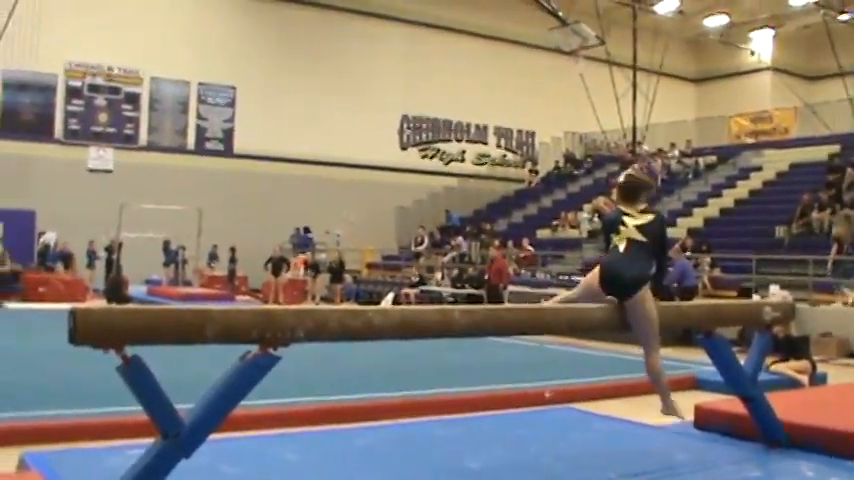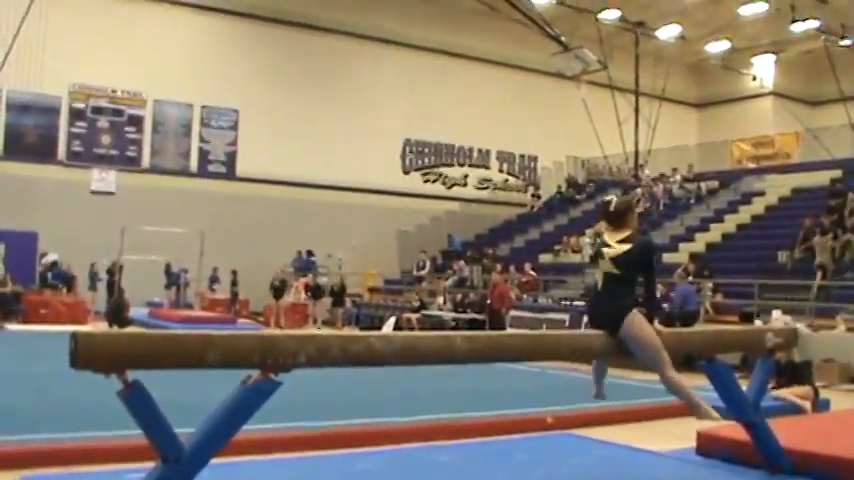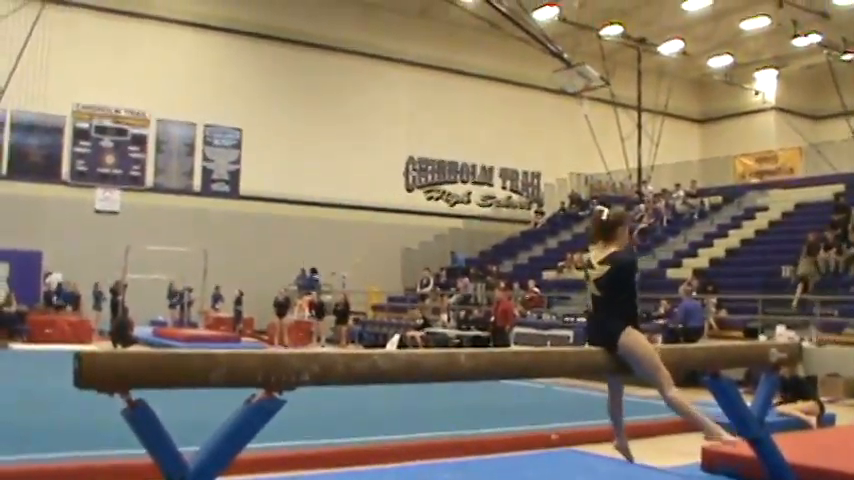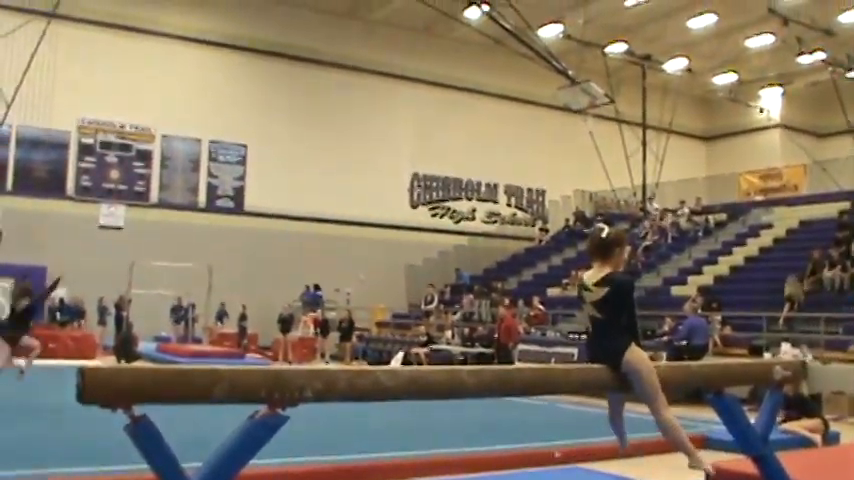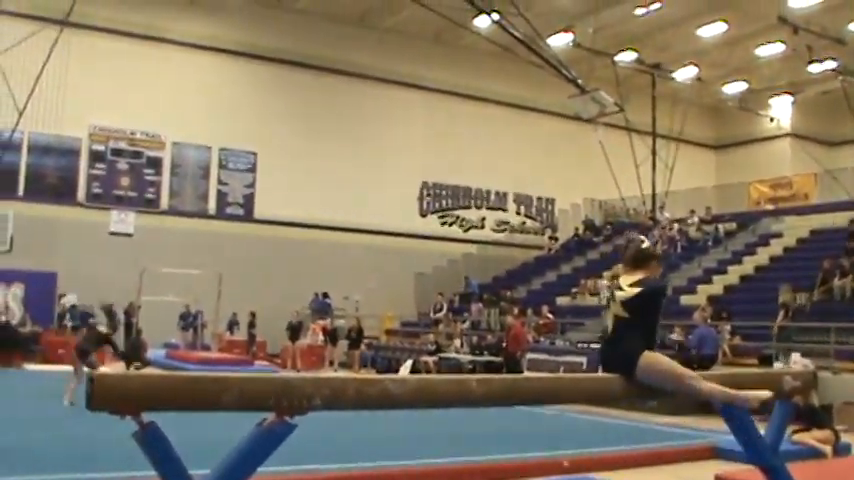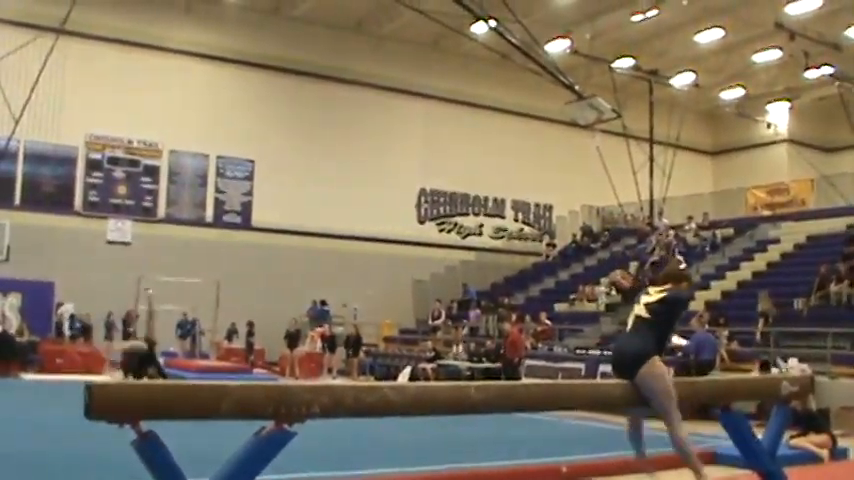
dt=0.3s
person 1, frame 1
left shoulder: (610, 218)
right shoulder: (659, 220)
right elbow: (662, 261)
right wrist: (655, 292)
left hip: (608, 272)
right hip: (636, 283)
left knee: (572, 297)
right knee: (651, 348)
right ankle: (667, 402)
person 1, frame 2
left shoulder: (602, 242)
right shoulder: (644, 246)
right elbow: (649, 285)
right wrist: (650, 318)
left hip: (596, 310)
right hip: (622, 313)
left knee: (604, 356)
right knee: (664, 366)
left ankle: (598, 387)
right ankle: (700, 407)
person 1, frame 3
left shoulder: (591, 259)
right shoulder: (626, 260)
right elbow: (630, 301)
right wrist: (636, 333)
left hip: (595, 331)
right hip: (618, 330)
left knee: (614, 387)
right knee: (666, 384)
left ankle: (620, 438)
right ankle: (709, 427)
person 1, frame 4
left shoulder: (583, 280)
right shoulder: (621, 282)
right elbow: (630, 321)
right wrist: (637, 349)
left hip: (594, 350)
right hip: (618, 349)
left knee: (615, 398)
right knee: (660, 406)
left ankle: (622, 441)
right ankle: (694, 456)
person 1, frame 5
left shoulder: (619, 284)
right shoulder: (655, 287)
right elbow: (650, 328)
right wrist: (649, 358)
left hip: (610, 358)
right hip: (631, 356)
right knee: (691, 381)
person 1, frame 6
left shoulder: (646, 294)
right shoulder: (679, 299)
right elbow: (663, 333)
left hip: (620, 354)
right hip: (640, 357)
left knee: (635, 413)
right knee: (672, 418)
left ankle: (641, 457)
